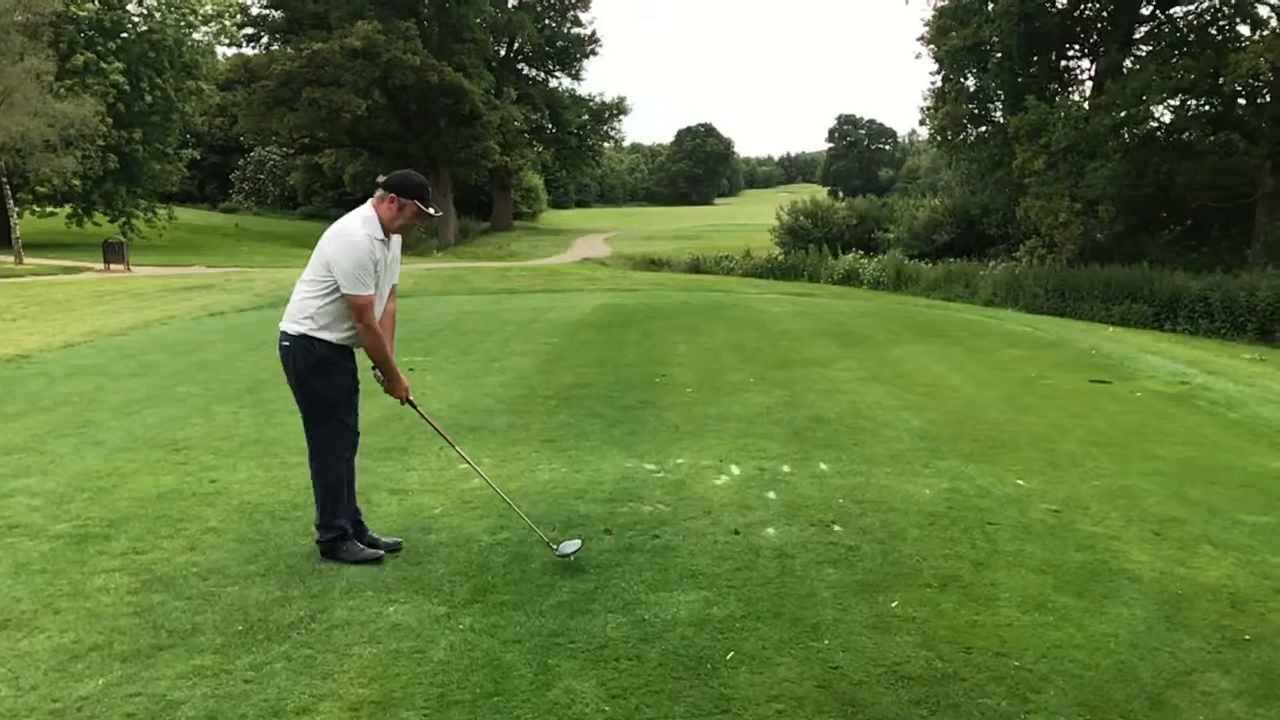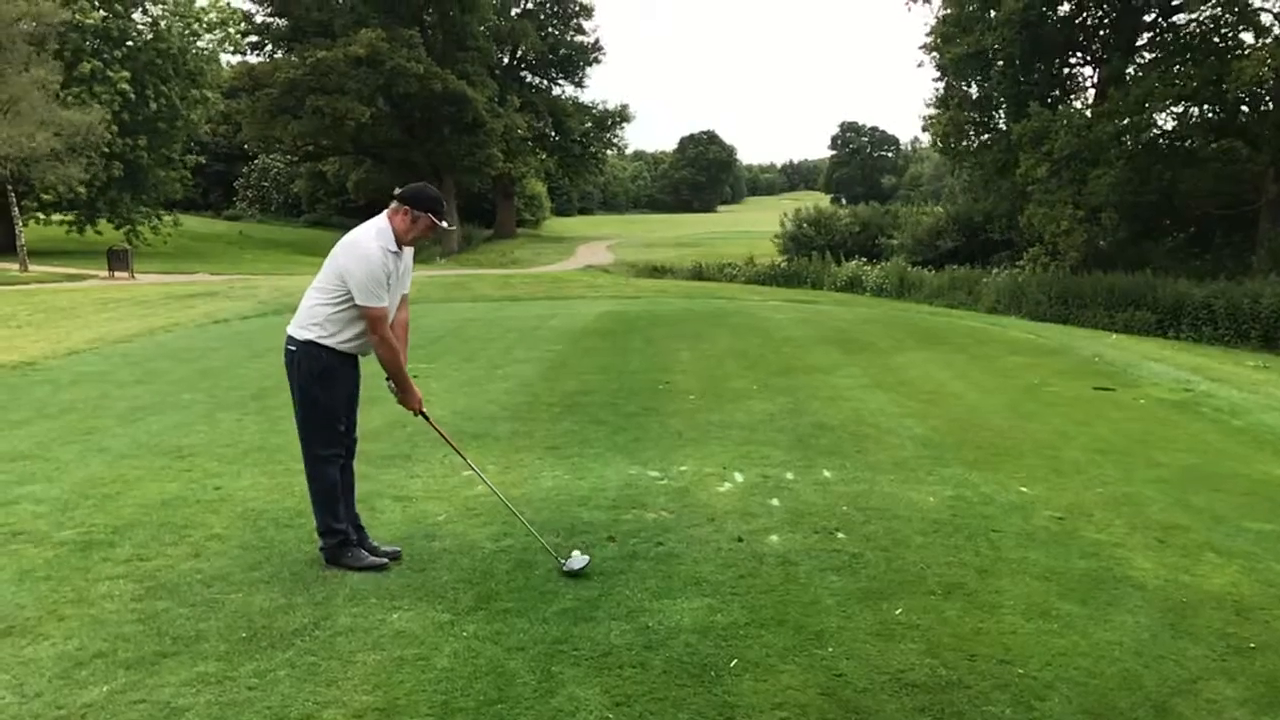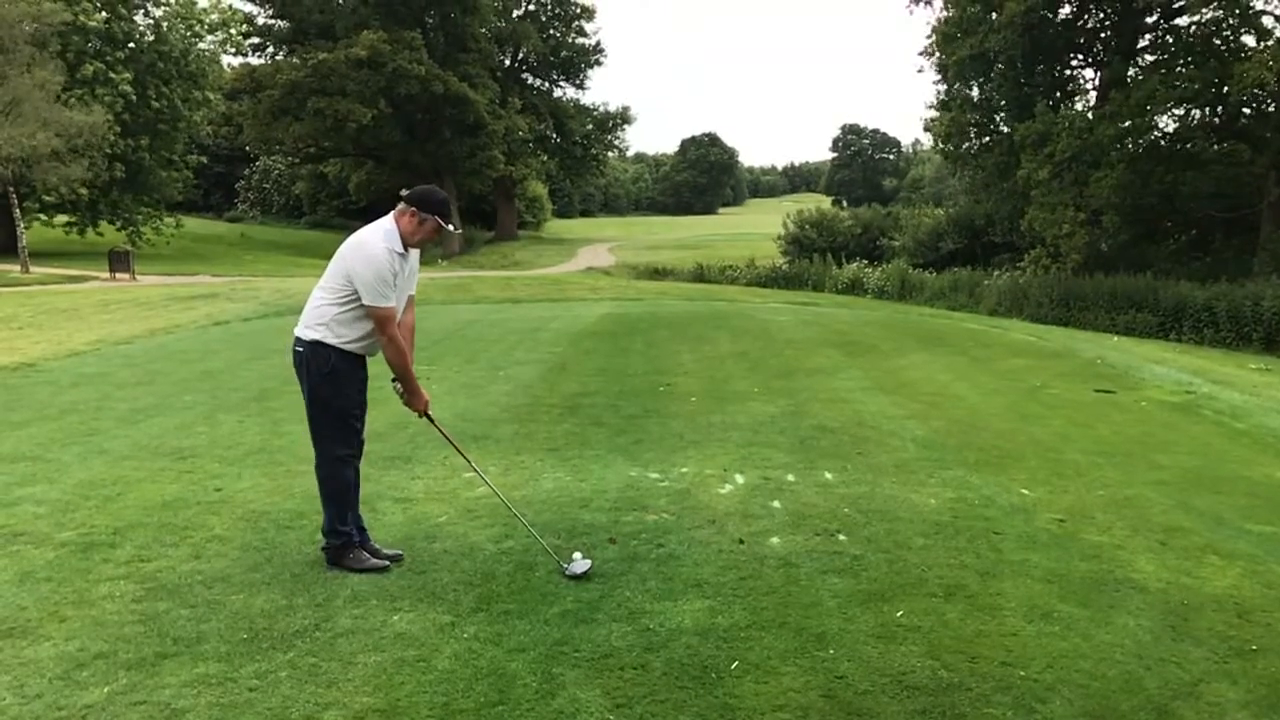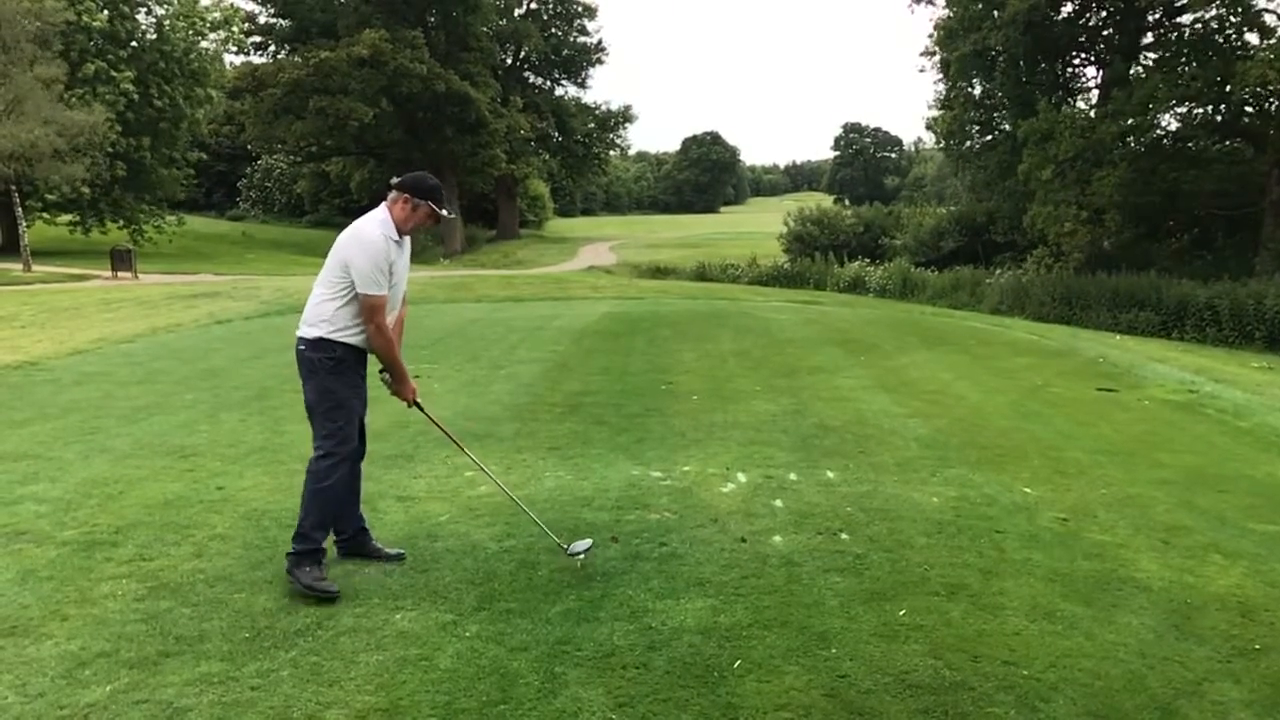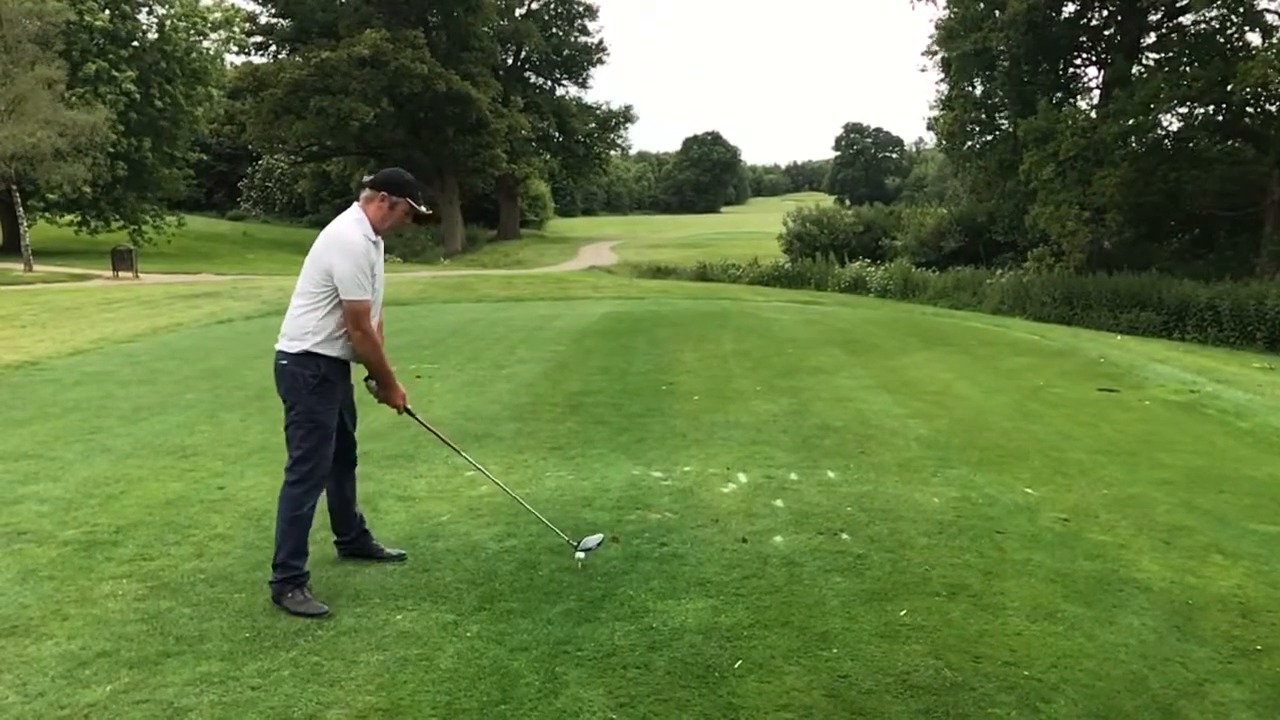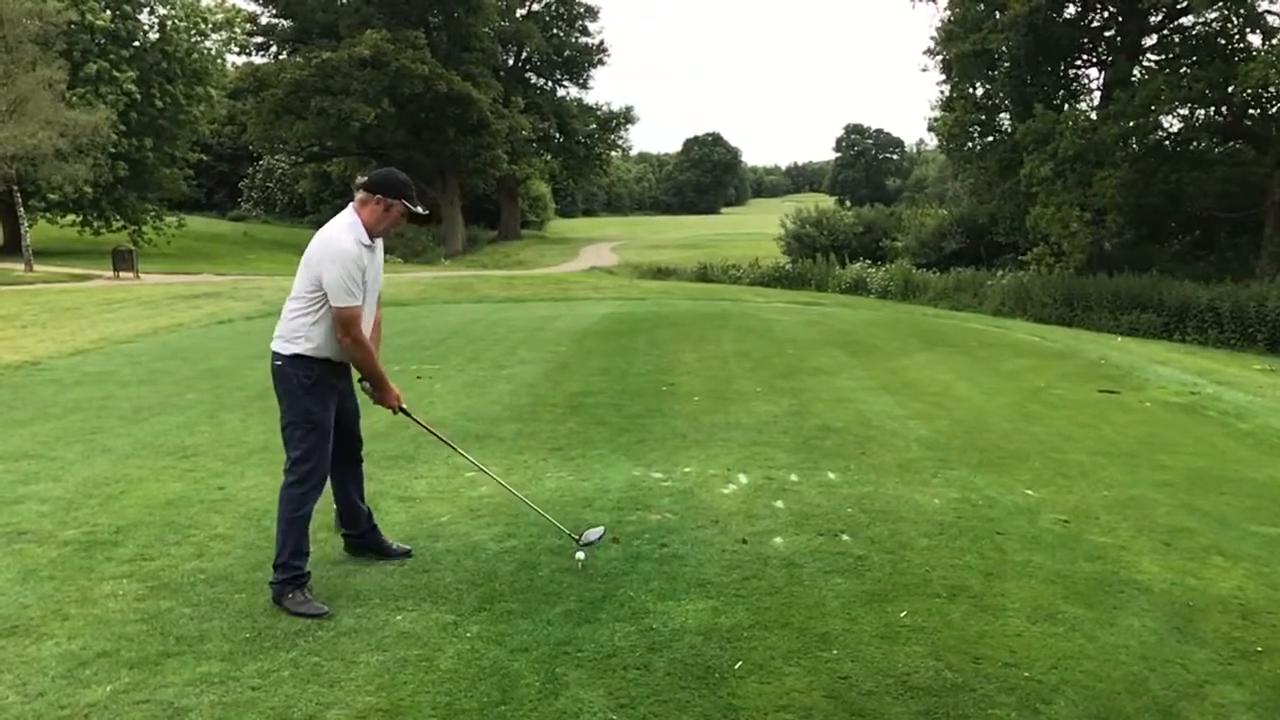
dt=0.4s
person 1, frame 1
left shoulder: (390, 236)
right shoulder: (355, 239)
left elbow: (387, 302)
right elbow: (364, 322)
left wrist: (389, 366)
right wrist: (392, 375)
left hip: (334, 345)
right hip: (310, 344)
left knee: (341, 441)
right knee: (333, 442)
left ankle: (350, 528)
right ankle: (333, 538)
person 1, frame 2
left shoulder: (401, 246)
right shoulder: (369, 250)
left elbow: (399, 312)
right elbow: (379, 333)
left wrist: (402, 375)
right wrist: (406, 387)
left hip: (341, 353)
right hip: (315, 351)
left knee: (343, 448)
right knee: (325, 450)
left ankle: (351, 535)
right ankle: (336, 544)
person 1, frame 3
left shoulder: (408, 247)
right shoulder: (375, 251)
left elbow: (405, 315)
right elbow: (387, 333)
left wrist: (409, 378)
right wrist: (413, 388)
left hip: (347, 353)
right hip: (322, 351)
left knee: (349, 448)
right knee: (337, 449)
left ankle: (352, 537)
right ankle: (340, 544)
person 1, frame 4
left shoulder: (399, 238)
right shoulder: (371, 239)
left elbow: (396, 308)
right elbow: (375, 323)
left wrist: (396, 369)
right wrist: (401, 377)
left hip: (348, 351)
right hip: (326, 350)
left knee: (351, 448)
right knee: (335, 449)
left ankle: (351, 536)
right ankle: (305, 556)
person 1, frame 5
left shoulder: (369, 236)
right shoulder: (351, 241)
left elbow: (372, 318)
right elbow: (359, 329)
left wrist: (381, 375)
right wrist: (389, 383)
left hip: (330, 363)
right hip: (307, 364)
left knee: (341, 457)
right knee: (309, 469)
left ankle: (352, 538)
right ankle: (287, 579)
person 1, frame 6
left shoulder: (370, 240)
right shoulder: (342, 247)
left elbow: (372, 312)
right elbow: (349, 334)
left wrist: (376, 374)
right wrist: (382, 386)
left hip: (332, 364)
right hip: (303, 365)
left knee: (348, 454)
right knee: (308, 470)
left ankle: (360, 535)
right ankle: (288, 581)
